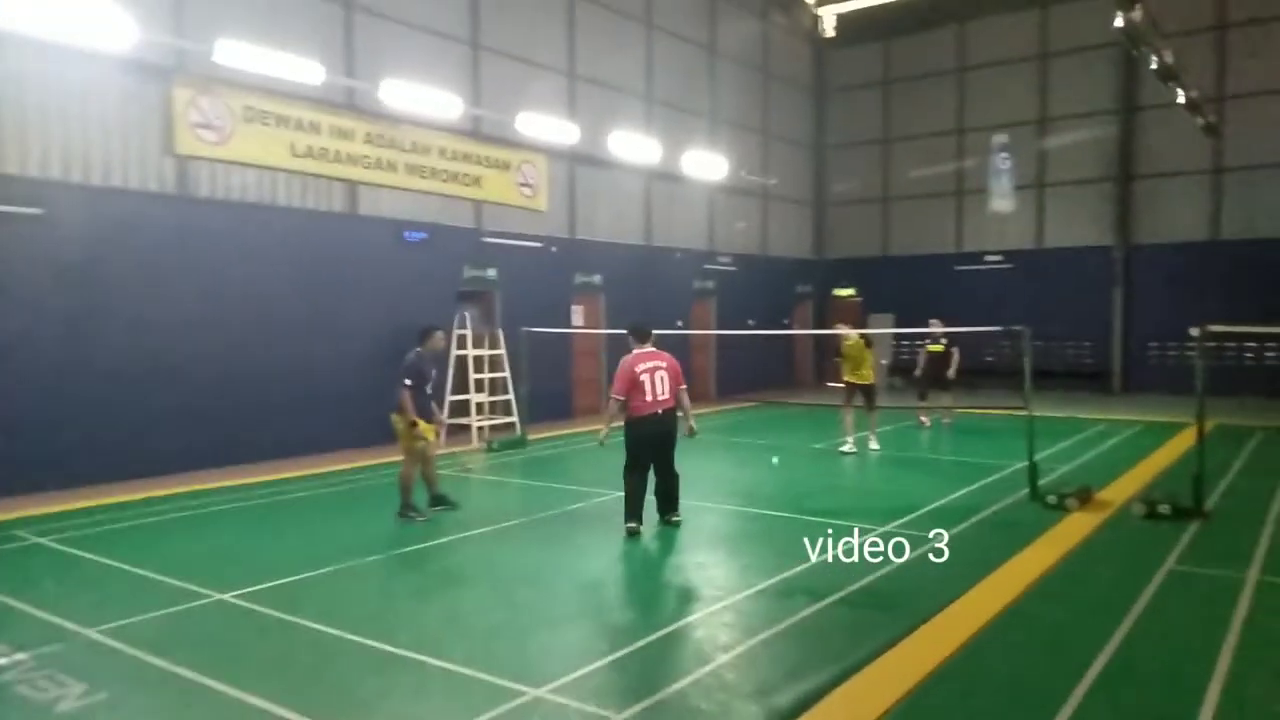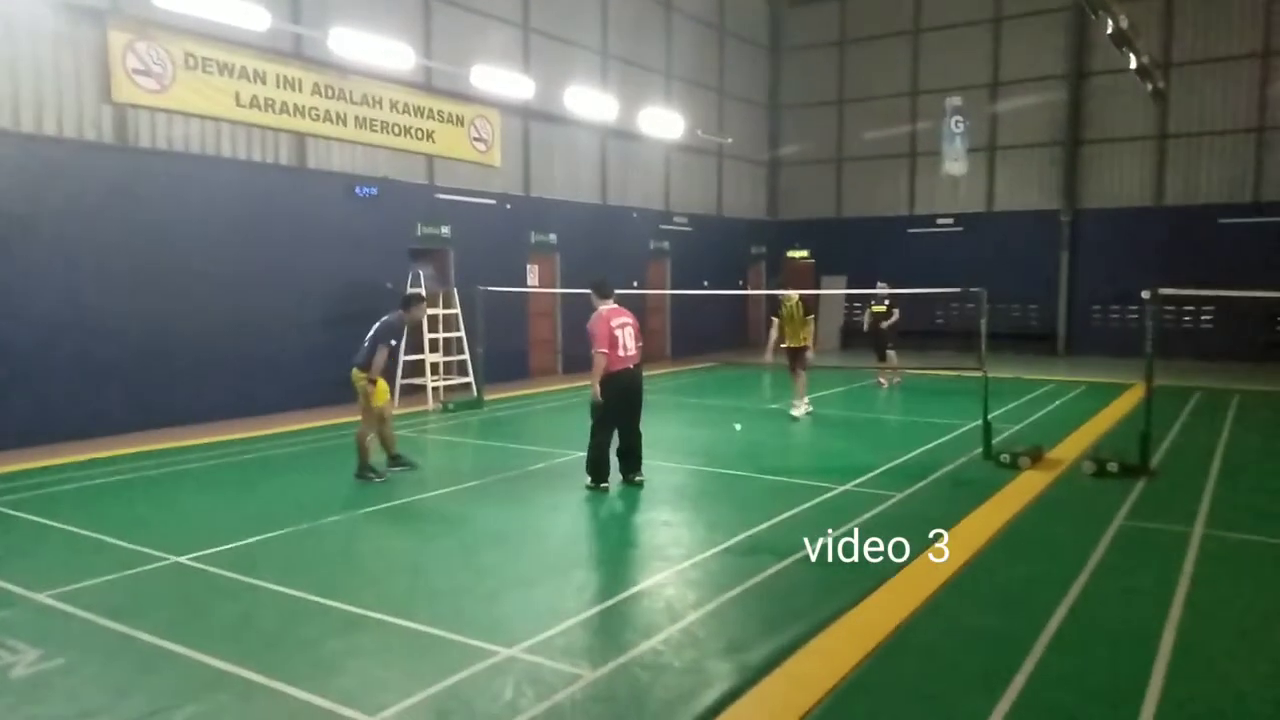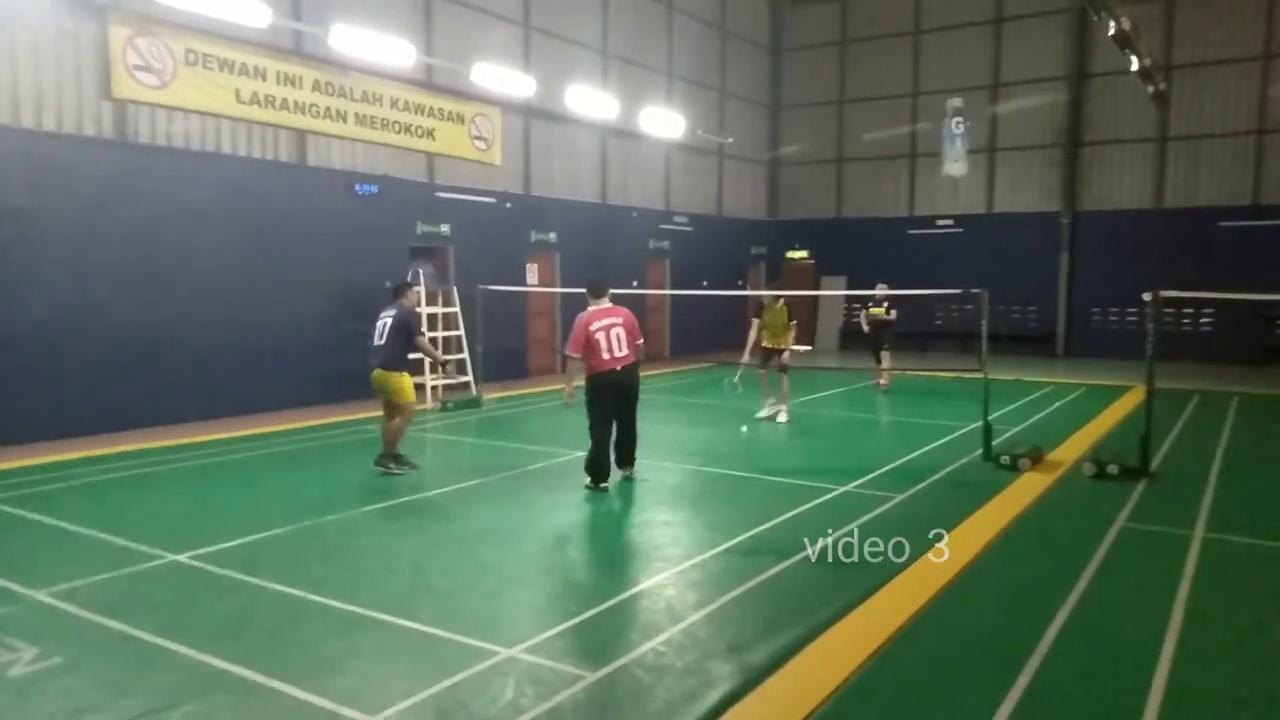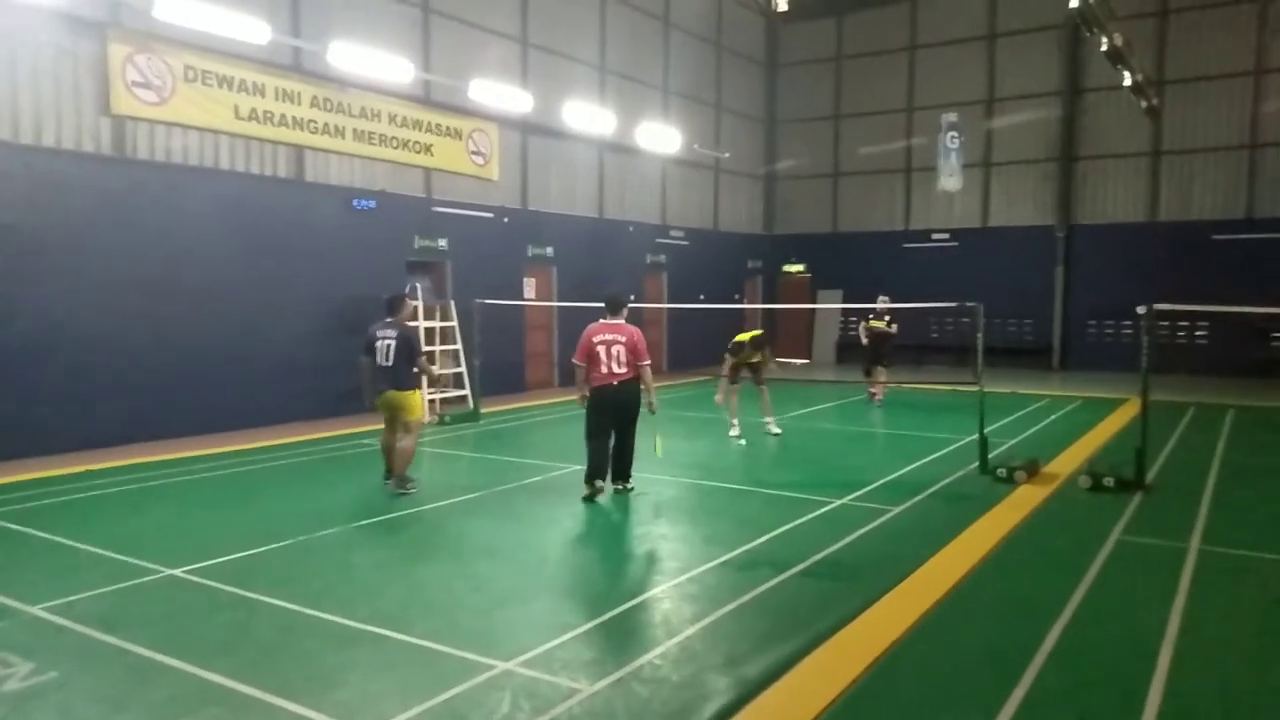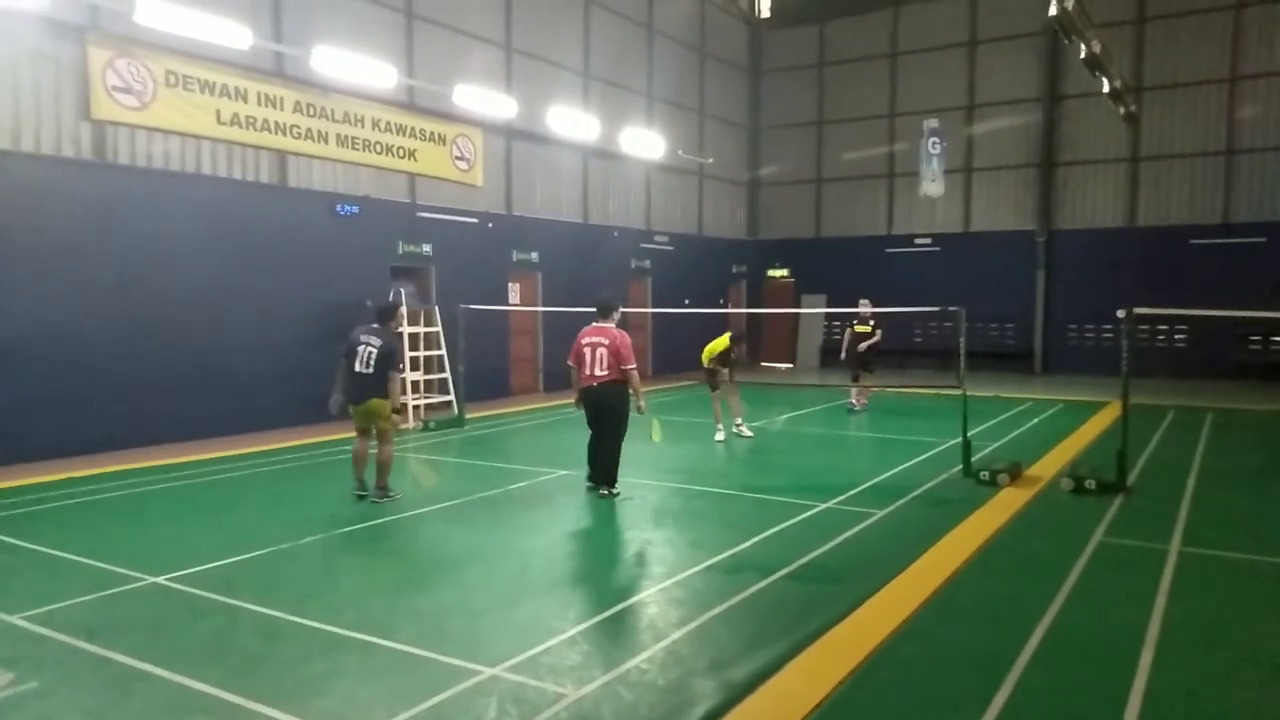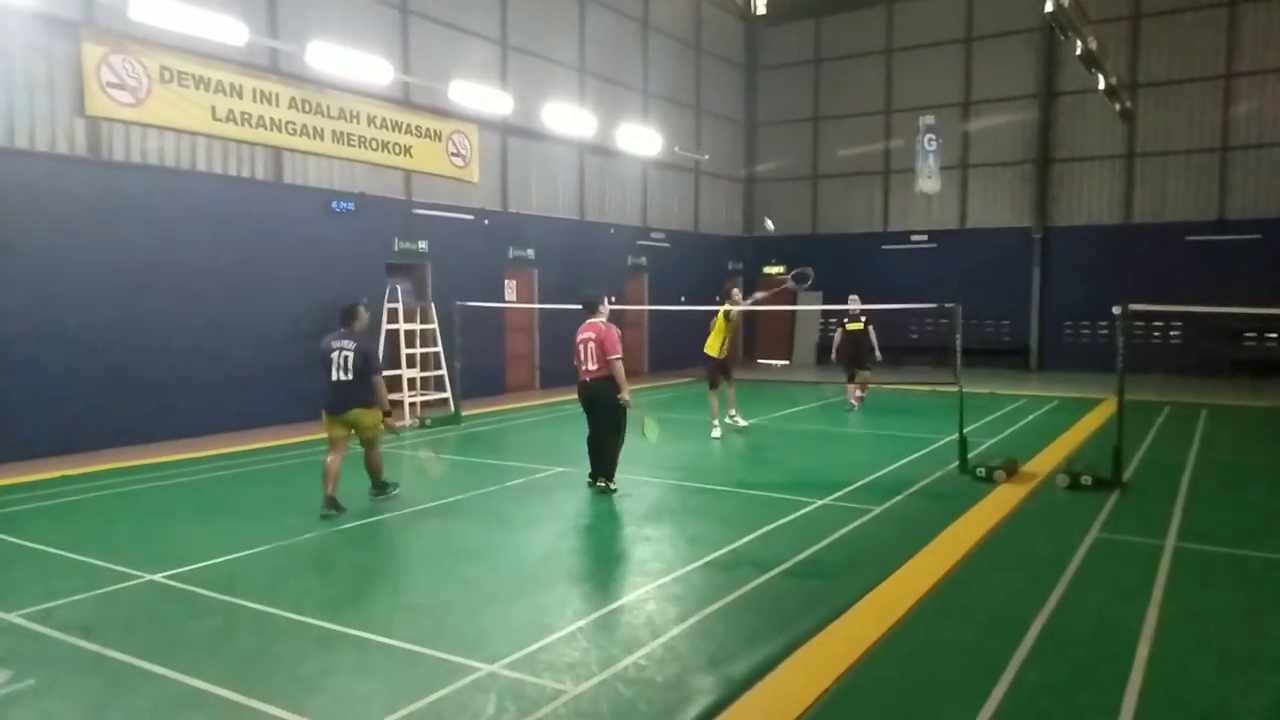
dt=0.4s
person 1, frame 1
left shoulder: (628, 363)
right shoulder: (668, 359)
left elbow: (617, 398)
right elbow: (681, 392)
left wrist: (606, 427)
right wrist: (689, 419)
left hip: (640, 423)
right hip: (667, 419)
left knee: (635, 473)
right knee: (666, 469)
left ankle: (633, 520)
right ankle: (671, 512)
person 1, frame 2
left shoulder: (599, 317)
right shoulder: (628, 315)
left elbow: (601, 353)
right elbow: (638, 347)
left wrist: (595, 384)
left hip: (612, 379)
right hip: (634, 375)
left knee: (602, 430)
right knee: (630, 428)
left ankle: (599, 478)
right ankle: (633, 472)
person 1, frame 3
left shoulder: (584, 319)
right shoulder: (625, 313)
left elbow: (574, 356)
right elbow: (639, 345)
left wrist: (569, 385)
right wrist: (636, 366)
left hip: (600, 379)
right hip: (628, 375)
left knee: (601, 429)
right knee: (627, 424)
left ankle: (599, 478)
right ankle: (627, 465)
person 1, frame 4
left shoulder: (591, 331)
right shoulder: (633, 333)
left elbow: (580, 365)
right elbow: (644, 366)
left wrist: (581, 390)
right wrist: (651, 395)
left hip: (600, 392)
right hip: (628, 391)
left knee: (596, 439)
right knee: (624, 438)
left ankle: (597, 479)
right ankle: (621, 480)
person 1, frame 5
left shoulder: (584, 334)
right shoulder: (619, 336)
left elbow: (574, 367)
right elbow: (630, 370)
left wrist: (577, 391)
right wrist: (640, 397)
left hip: (589, 391)
right hip: (613, 392)
left knee: (597, 436)
right knee: (612, 440)
left ankle: (594, 479)
right ankle: (607, 485)
person 1, frame 6
left shoulder: (581, 331)
right shoulder: (607, 329)
right elbow: (614, 361)
right wrist: (624, 390)
left hip: (585, 386)
right hip: (606, 386)
left knee: (596, 433)
right knee: (614, 434)
left ankle: (595, 475)
right ankle: (605, 478)
person 2, frame 1
left shoulder: (430, 361)
right shoulder: (413, 362)
right elbow: (404, 394)
left wrist: (437, 415)
right wrist: (412, 423)
left hip: (424, 418)
right hip: (408, 418)
left knee: (428, 457)
right knee: (412, 461)
left ankle: (435, 497)
right ankle: (406, 506)
person 2, frame 2
left shoulder: (392, 321)
right shoulder: (396, 324)
right elbow: (382, 352)
right wrist: (372, 382)
left hip: (368, 373)
right hip: (367, 374)
left knee: (384, 417)
right knee: (369, 421)
left ankle: (394, 457)
right ankle: (363, 468)
person 2, frame 3
left shoulder: (384, 314)
right shoulder: (408, 314)
right elbow: (421, 343)
right wrist: (443, 363)
left hip: (376, 370)
right hip: (393, 371)
left knee: (390, 414)
right knee: (405, 413)
left ankle: (392, 457)
right ankle: (385, 456)
person 2, frame 4
left shoulder: (374, 331)
right shoulder: (407, 332)
left elbow: (365, 362)
right elbow: (420, 363)
left wrist: (368, 387)
right wrist: (435, 376)
left hip: (382, 391)
right hip: (405, 391)
left knee: (390, 431)
right knee: (410, 433)
left ankle: (391, 473)
right ankle: (400, 480)
person 2, frame 5
left shoulder: (357, 334)
right shoulder: (391, 343)
left elbow: (345, 365)
right elbow: (393, 379)
left wrist: (338, 392)
right wrist: (395, 410)
left hip: (356, 398)
right hip: (380, 399)
left knee: (362, 438)
right knee: (385, 442)
left ankle: (359, 482)
right ankle: (381, 489)
person 2, frame 6
left shoulder: (326, 343)
right shoulder: (364, 345)
right elbow: (377, 382)
right wrist: (386, 413)
left hip: (333, 407)
right hip: (362, 407)
left knee: (334, 452)
right knee: (372, 447)
left ankle: (329, 500)
right ankle: (378, 486)
